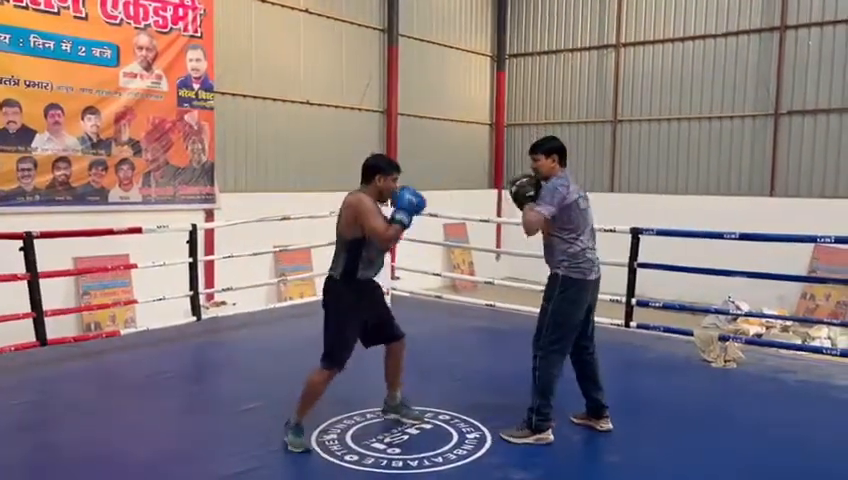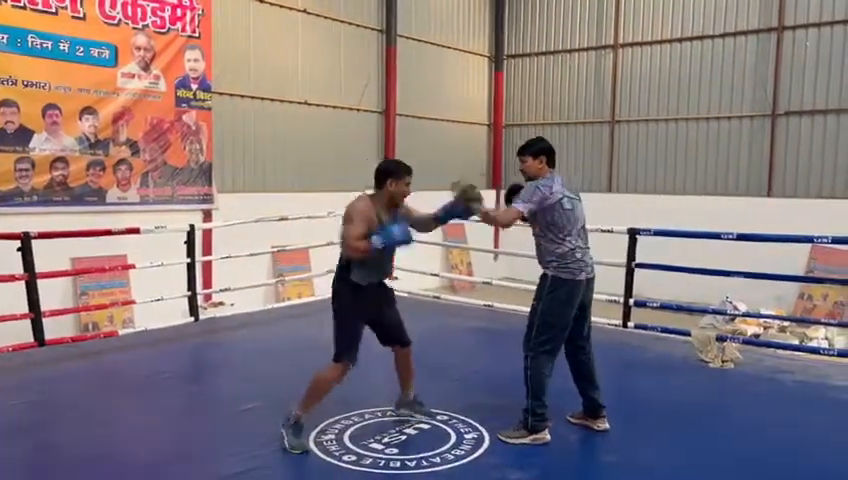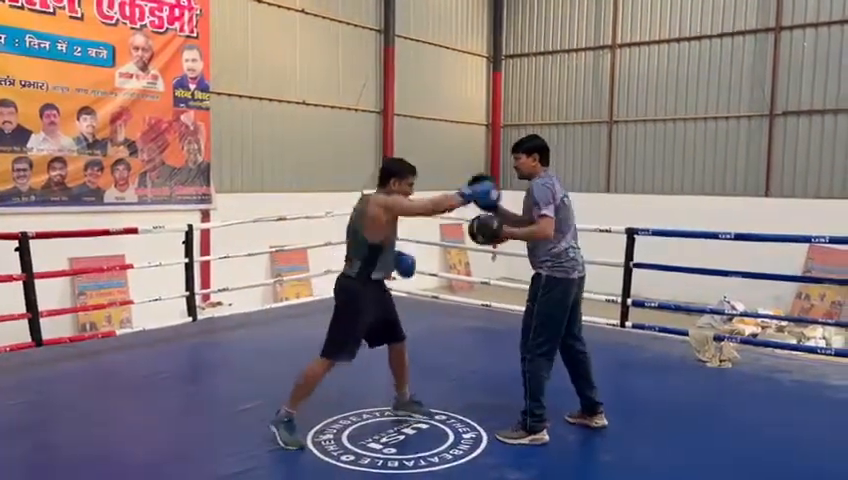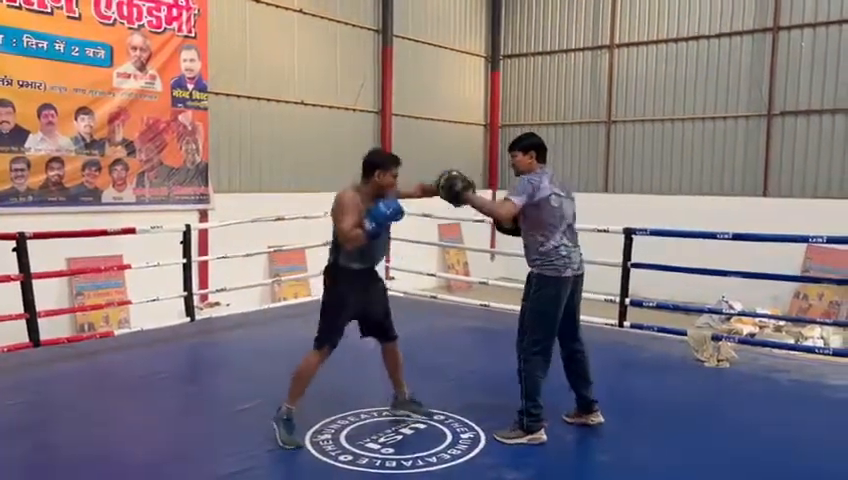
dt=0.2s
person 1, frame 1
left shoulder: (555, 187)
right shoulder: (572, 187)
left elbow: (531, 227)
left wrist: (524, 200)
right wrist: (533, 200)
left hip: (569, 276)
right hip: (589, 274)
left knee: (548, 348)
right knee: (582, 345)
left ankle: (539, 425)
right ankle: (598, 413)
person 1, frame 2
left shoulder: (540, 188)
right shoulder: (562, 188)
left elbow: (504, 218)
right wrist: (520, 208)
left hip: (561, 276)
right hip: (582, 273)
left knee: (538, 347)
right knee: (578, 344)
left ankle: (535, 425)
right ankle: (595, 413)
person 1, frame 3
left shoulder: (540, 186)
right shoulder: (552, 185)
left elbow: (544, 231)
right elbow: (527, 221)
left wrist: (505, 232)
right wrist: (498, 213)
left hip: (554, 276)
right hip: (573, 272)
left knee: (535, 349)
right knee: (572, 342)
left ankle: (534, 426)
right ankle: (592, 410)
person 1, frame 4
left shoulder: (529, 182)
right shoulder: (560, 186)
left elbow: (504, 212)
left wrist: (467, 196)
right wrist: (523, 226)
left hip: (549, 274)
right hip: (573, 270)
left knee: (533, 348)
right knee: (571, 340)
left ankle: (531, 425)
right ankle: (588, 407)
person 2, frame 1
left shoulder: (368, 202)
right shoulder: (359, 202)
left elbow: (380, 237)
right elbow: (385, 239)
left wrist: (402, 213)
right wrist: (405, 211)
left hip: (364, 287)
right hip: (344, 291)
left knee: (395, 341)
right knee: (331, 366)
left ankle: (393, 405)
right ankle: (294, 425)
person 2, frame 2
left shoulder: (395, 207)
right shoulder: (361, 207)
left elbow: (423, 224)
right elbow: (351, 250)
left wrist: (454, 207)
right wrist: (383, 239)
left hip: (376, 288)
right hip: (352, 289)
left knee: (402, 345)
right knee: (343, 363)
left ankle: (407, 400)
right ankle: (294, 422)
person 2, frame 3
left shoulder: (370, 203)
right shoulder: (384, 204)
right elbow: (433, 207)
left wrist: (395, 257)
right wrist: (470, 192)
left hip: (372, 285)
right hip: (357, 289)
left knee: (397, 342)
right knee: (331, 357)
left ankle: (403, 400)
right ankle: (285, 417)
person 2, frame 4
left shoulder: (385, 193)
right shoulder: (348, 198)
left elbow: (414, 191)
right elbow: (348, 241)
left wrist: (440, 188)
right wrist: (374, 220)
left hip: (368, 277)
right hip: (343, 279)
left knee: (389, 339)
right knee: (322, 349)
left ankle: (402, 398)
right ankle: (285, 415)
